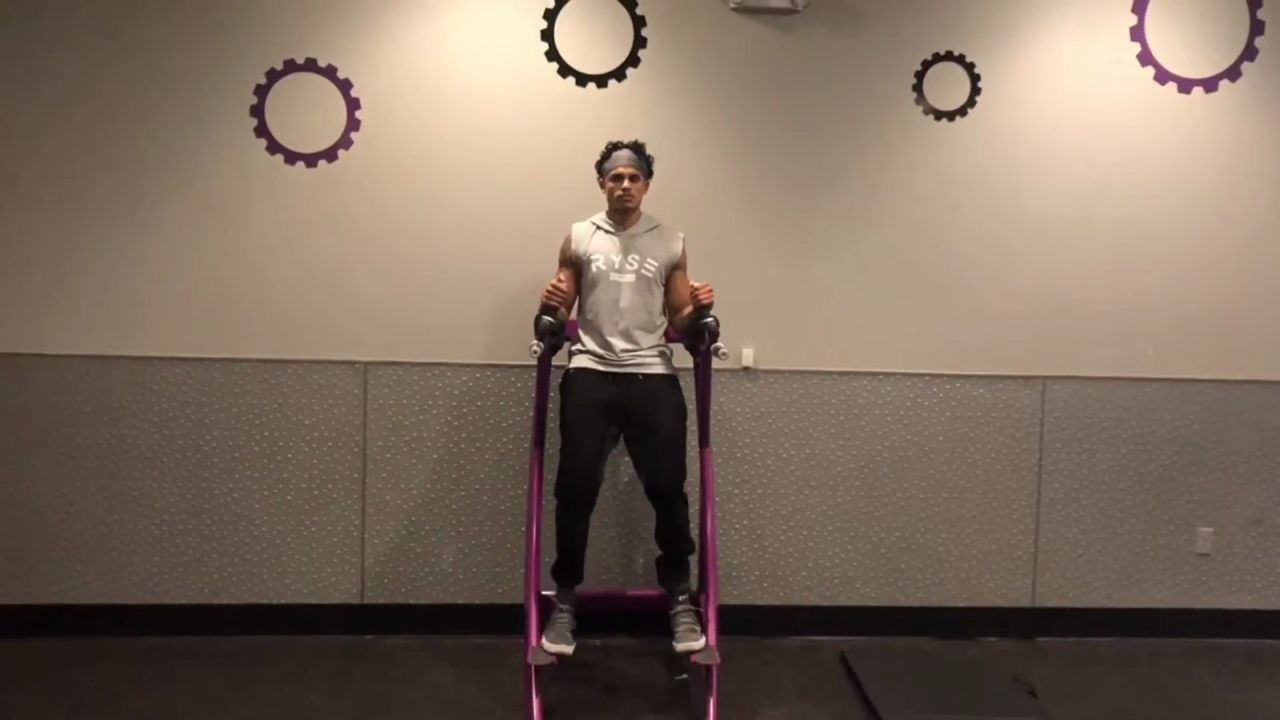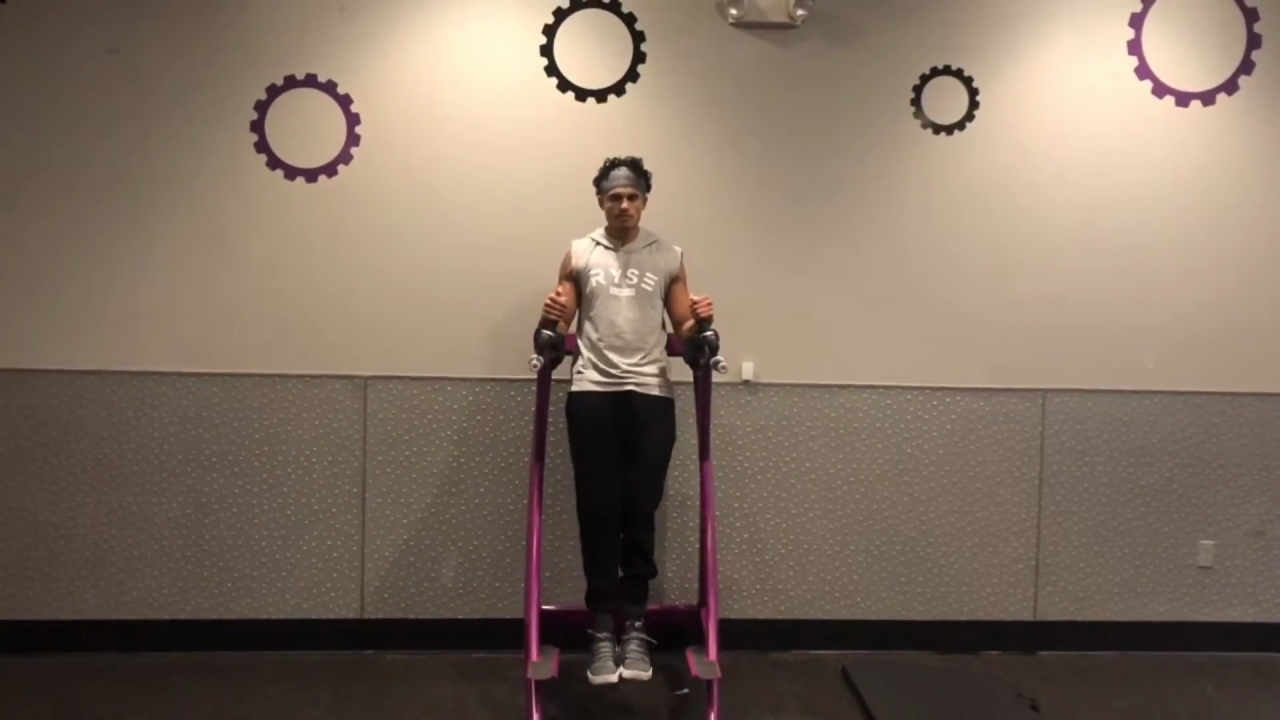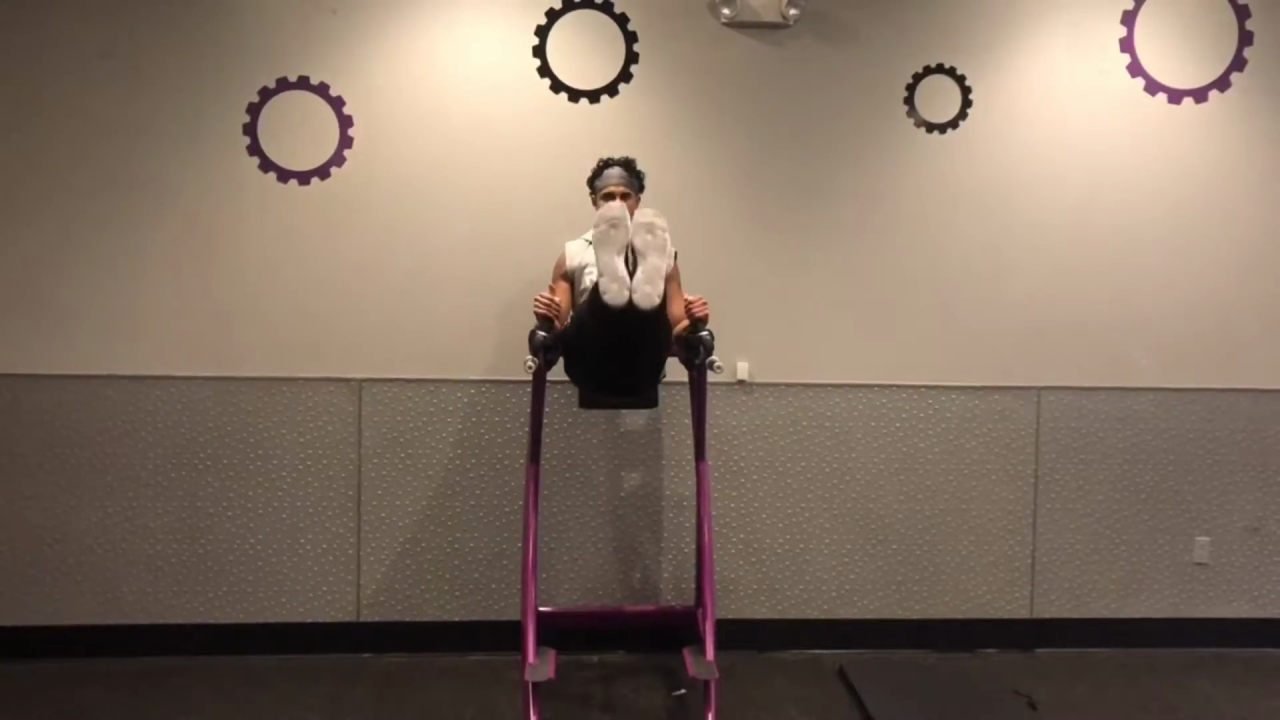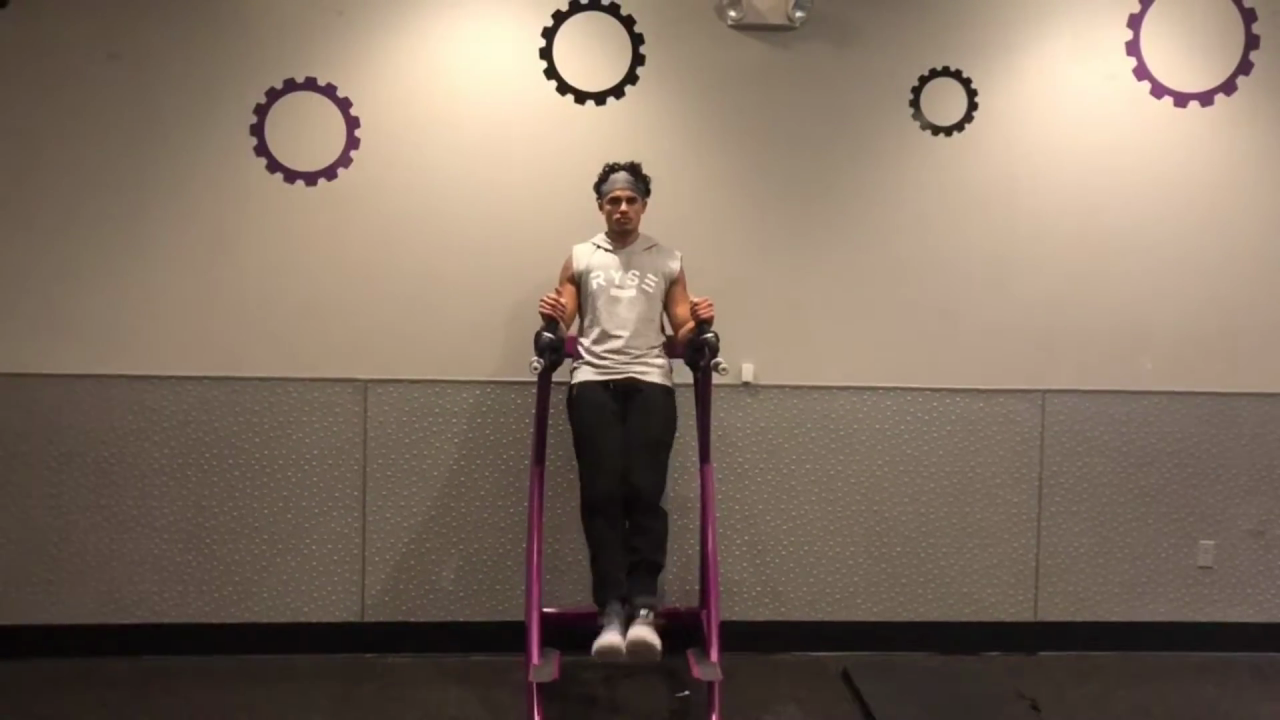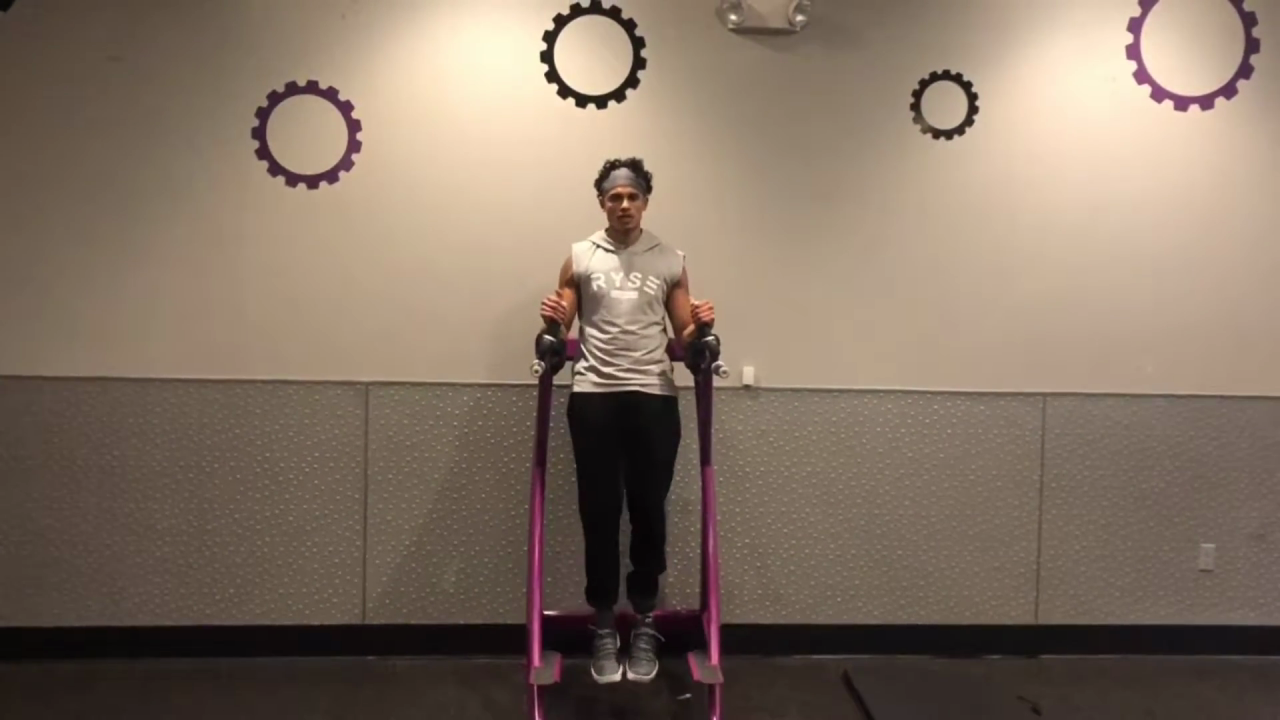
dt=1s
person 1, frame 1
left shoulder: (671, 243)
right shoulder: (578, 239)
left elbow: (677, 319)
right elbow: (561, 311)
left wrist: (699, 308)
right wrist: (551, 304)
left hip: (652, 374)
right hip: (590, 372)
left knee: (667, 486)
right knee: (576, 485)
left ankle: (679, 599)
right ankle: (564, 600)
person 1, frame 2
left shoulder: (669, 257)
right shoulder: (579, 255)
left elbow: (683, 332)
right elbow: (559, 330)
left wrist: (701, 321)
right wrist: (550, 320)
left hip: (651, 393)
right hip: (592, 392)
left knee: (640, 510)
right knee: (597, 511)
left ankle: (634, 626)
right ankle: (602, 628)
person 1, frame 3
left shoulder: (664, 255)
right shoulder: (572, 254)
left elbow: (677, 328)
right elbow: (556, 327)
left wrist: (693, 321)
right wrist: (547, 319)
left hip: (640, 369)
right hip: (592, 368)
left ankle: (646, 286)
person 1, frame 4
left shoulder: (668, 260)
right shoulder: (579, 258)
left elbow: (682, 335)
right elbow: (561, 328)
left wrist: (698, 325)
right wrist: (551, 320)
left hip: (650, 381)
right hip: (593, 380)
left knee: (645, 491)
right knee: (603, 492)
left ankle: (644, 608)
right ankle: (612, 610)
person 1, frame 5
left shoulder: (670, 260)
right shoulder: (579, 258)
left elbow: (683, 337)
right elbow: (562, 331)
left wrist: (701, 326)
right wrist: (552, 323)
left hip: (653, 395)
right hip: (594, 394)
left knee: (648, 510)
right knee: (599, 511)
left ankle: (644, 621)
right ankle: (604, 624)
